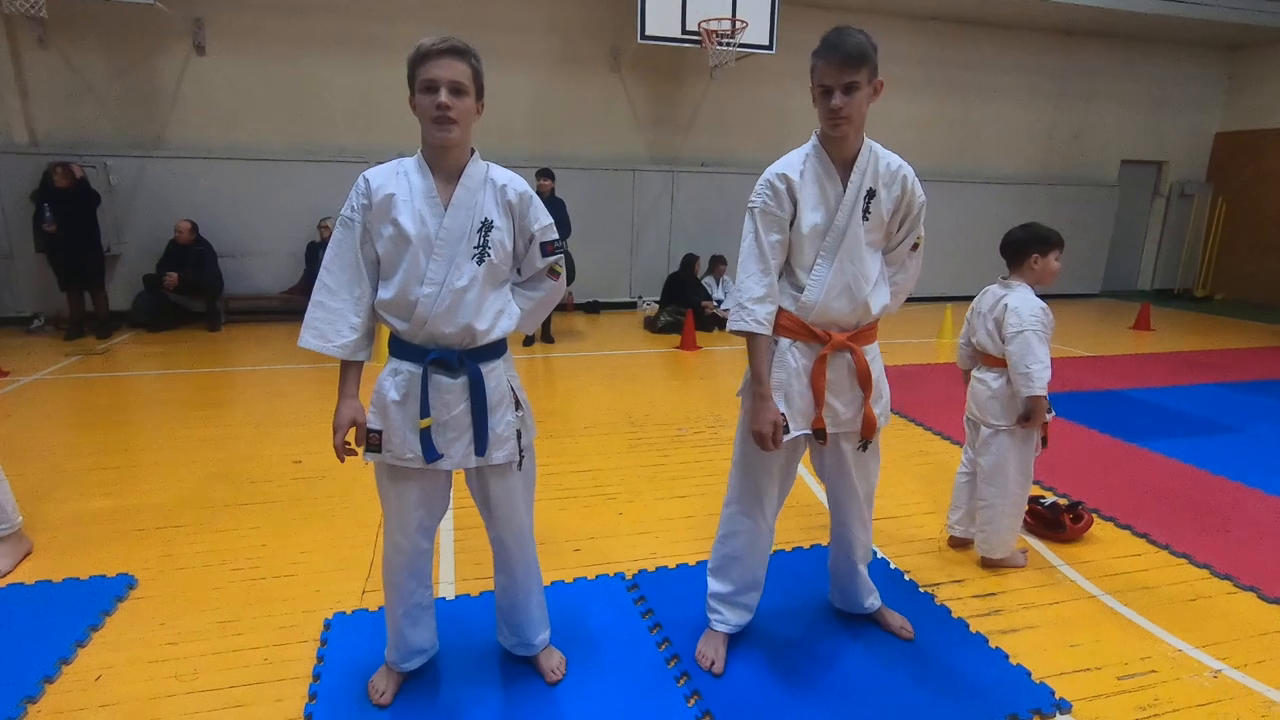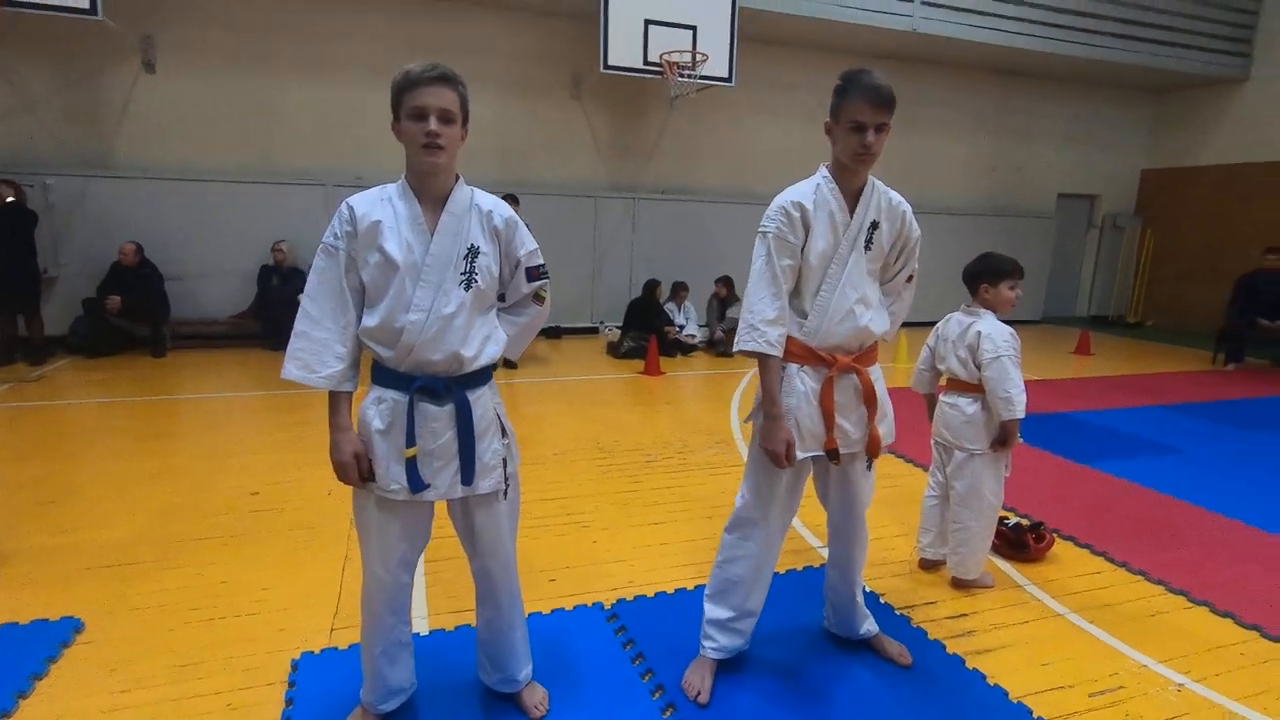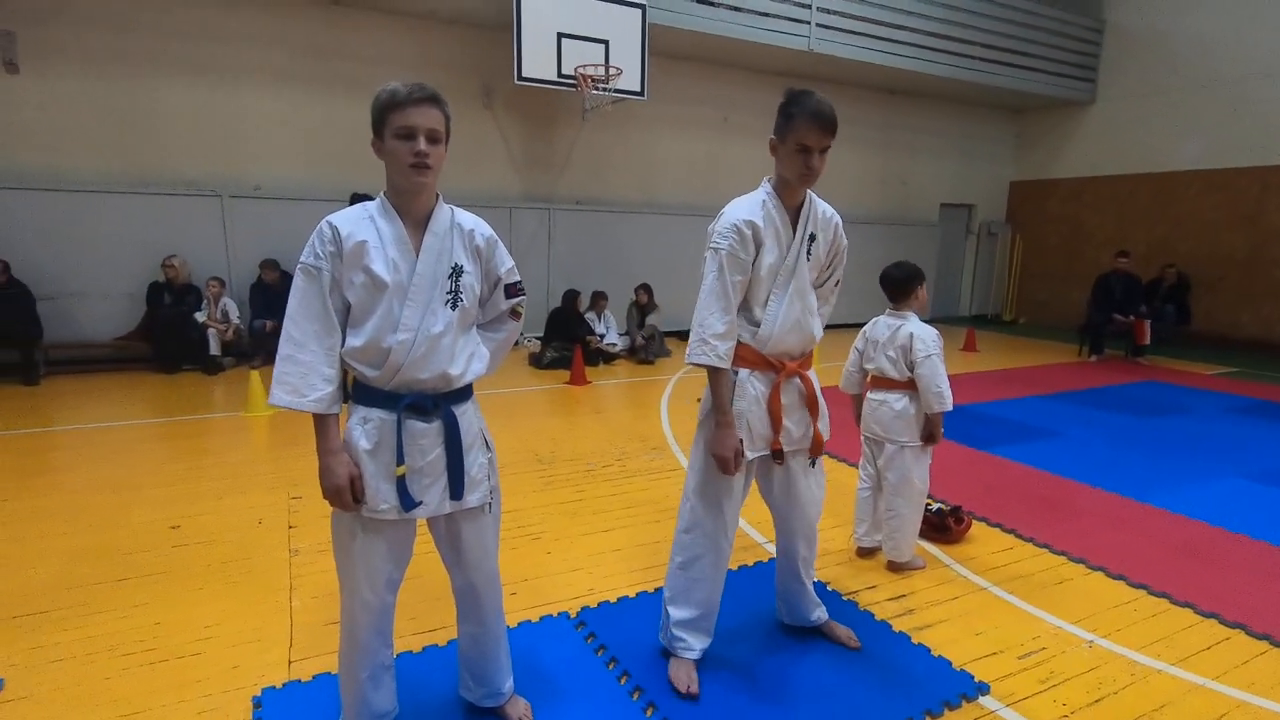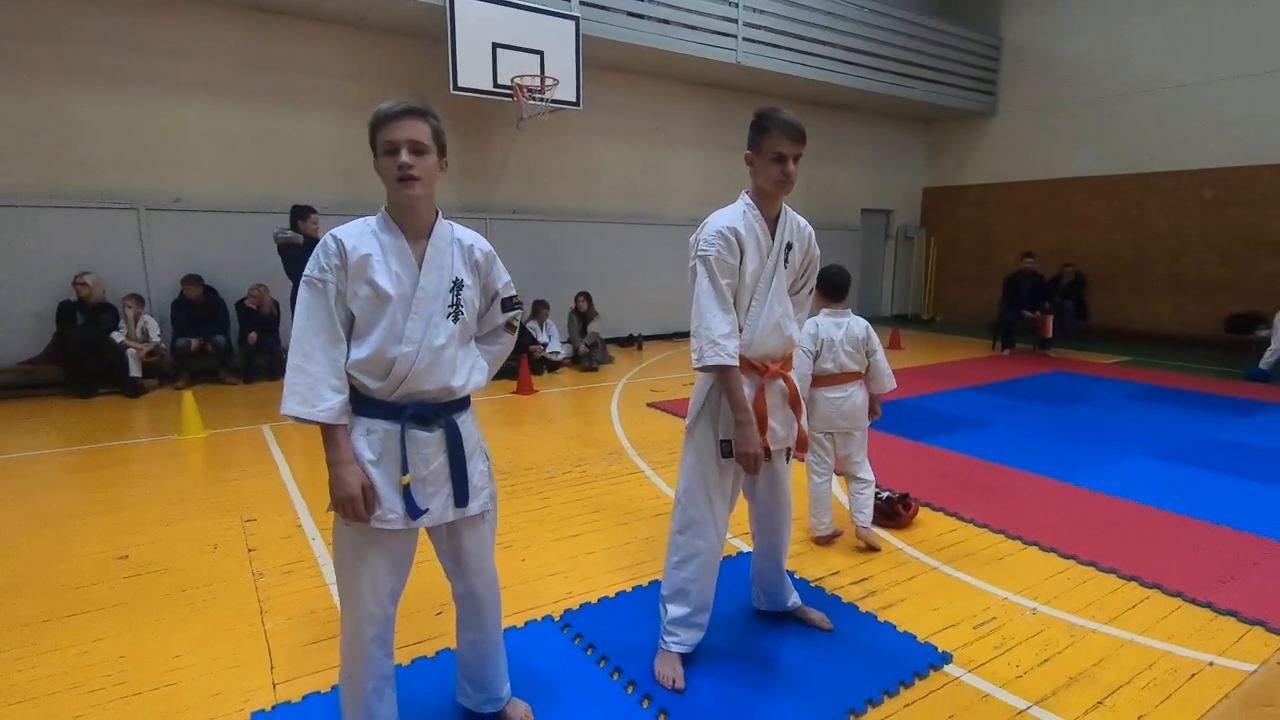
dt=1s
person 1, frame 1
left shoulder: (510, 192)
right shoulder: (377, 189)
left elbow: (546, 279)
right elbow: (351, 297)
left wrist: (494, 322)
right wrist: (347, 394)
left hip: (487, 383)
right hip: (409, 385)
left knee: (512, 526)
right knee: (407, 533)
left ankle: (529, 638)
right ankle: (406, 652)
person 1, frame 2
left shoulder: (495, 218)
right shoulder: (360, 216)
left elbow: (531, 303)
right elbow: (333, 327)
left wrist: (480, 349)
right wrist: (341, 427)
left hip: (472, 412)
right hip: (392, 414)
left knee: (495, 559)
right knee: (386, 568)
person 1, frame 3
left shoulder: (475, 236)
right shoulder: (341, 235)
left elbow: (504, 317)
right elbow: (315, 348)
left wrist: (460, 368)
right wrist: (329, 449)
left hip: (455, 429)
right hip: (376, 433)
left knee: (478, 575)
right knee: (368, 590)
person 1, frame 4
left shoulder: (472, 251)
right shoulder: (343, 249)
left elbow: (498, 332)
right elbow: (319, 362)
left wrist: (457, 380)
right wrist: (340, 460)
left hip: (454, 440)
right hip: (377, 445)
left knee: (477, 584)
right knee: (369, 604)
person 2, frame 1
left shoulder: (898, 179)
right shoulder: (783, 179)
left elbow: (901, 270)
right elbow: (755, 291)
left wrist: (859, 314)
right wrist: (758, 395)
left hip: (856, 358)
right hip: (790, 356)
left knee: (855, 492)
right knee: (755, 495)
left ankle: (855, 594)
right ankle: (723, 617)
person 2, frame 2
left shoulder: (896, 214)
right shoulder: (794, 207)
right elbow: (764, 315)
left wrist: (861, 340)
right wrist: (773, 414)
left hip: (860, 382)
right hip: (799, 380)
left knee: (852, 514)
right knee: (760, 516)
left ankle: (851, 620)
right ankle: (716, 643)
person 2, frame 3
left shoulder: (829, 224)
right shoulder: (739, 222)
right elbow: (714, 328)
left wrist: (796, 359)
right wrist: (723, 422)
left hip: (797, 385)
right hip: (743, 385)
left knee: (801, 511)
right knee: (709, 518)
left ankle: (802, 610)
right ankle: (684, 641)
person 2, frame 4
left shoulder: (802, 234)
right shoulder: (721, 232)
right elbow: (714, 337)
left wrist: (776, 379)
right wrist: (742, 418)
left hip: (777, 386)
right hip: (728, 389)
left knee: (775, 505)
right knee: (701, 516)
left ankle: (776, 596)
right ankle: (676, 636)
person 3, frame 1
left shoulder: (986, 296)
right shoulder: (1028, 308)
left elbow: (966, 350)
right elbow: (1029, 367)
right wrist: (1037, 410)
left hip: (982, 392)
right hip: (1009, 402)
left knee: (973, 464)
right knee: (1006, 477)
left ankle: (961, 531)
right ankle: (995, 550)
person 3, frame 2
left shoulder: (948, 323)
right shoulder: (997, 334)
left elbow: (924, 374)
right elbow: (1005, 391)
left wrist: (933, 411)
right wrist: (1010, 432)
left hip: (948, 415)
right hip: (978, 425)
left knee: (939, 487)
right knee: (976, 500)
left ankle: (931, 553)
right ankle: (967, 571)
person 3, frame 3
left shoulder: (872, 327)
right shoulder: (923, 334)
left elbow: (853, 374)
right elbow: (933, 386)
left wrist: (858, 408)
right wrist: (935, 425)
left hip: (874, 411)
right hip: (905, 418)
left knee: (869, 480)
right knee: (905, 488)
left ankle: (866, 541)
right ankle: (899, 555)
person 3, frame 4
left shoulder: (812, 327)
right shoulder: (862, 326)
left elbow: (800, 373)
right elbow: (879, 369)
right wrist: (875, 402)
left hip: (821, 405)
right hip: (854, 403)
left knee: (820, 471)
right knee: (859, 467)
left ankle: (822, 529)
right ankle: (863, 525)
